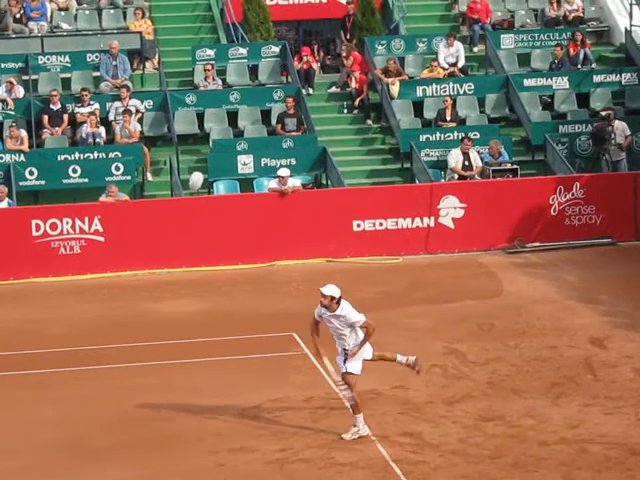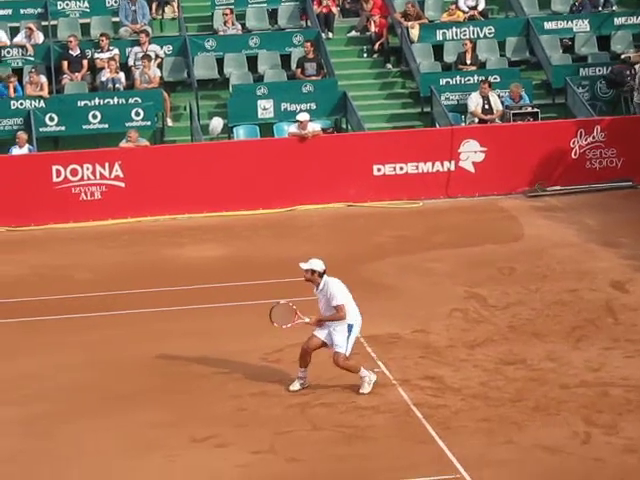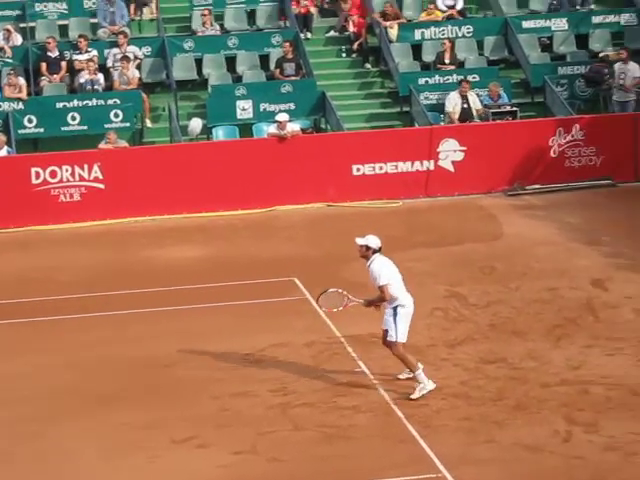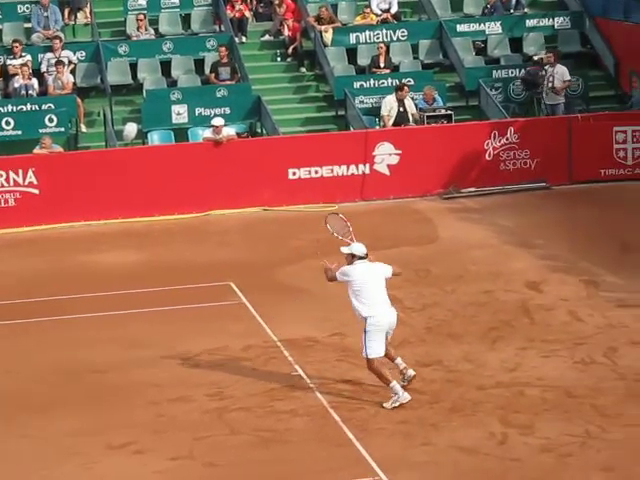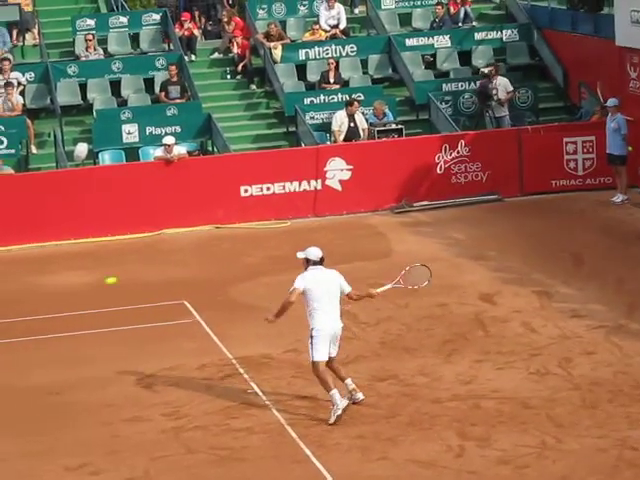
dt=0.5s
person 1, frame 1
left shoulder: (347, 313)
right shoulder: (321, 309)
left elbow: (371, 327)
right elbow: (314, 325)
left wrist: (358, 348)
right wrist: (317, 347)
left hip: (352, 348)
right hip: (344, 347)
left knee: (349, 385)
right knee: (376, 356)
left ankle: (360, 427)
right ankle: (408, 361)
person 1, frame 2
left shoulder: (333, 287)
right shoulder: (318, 287)
left elbow: (342, 315)
left wrist: (319, 319)
right wrist: (318, 320)
left hip: (347, 325)
right hip: (330, 324)
left knee: (339, 360)
right knee: (306, 347)
left ankle: (367, 376)
right ankle: (301, 379)
person 1, frame 3
left shoulder: (376, 266)
right shoulder: (379, 261)
left elbow: (385, 296)
left wrist: (370, 302)
right wrist: (376, 300)
left hip: (399, 307)
right hip: (395, 306)
left knee: (397, 349)
right knee: (387, 341)
left ankle: (424, 382)
right ankle: (413, 368)
person 1, frame 4
left shoulder: (349, 271)
right shoulder: (378, 266)
left elbow: (330, 278)
right elbow: (396, 271)
left wrist: (327, 269)
left hip: (375, 320)
right hip: (390, 316)
left knee: (373, 364)
right knee: (382, 345)
left ankle: (400, 394)
right ankle: (405, 371)
person 1, frame 5
left shoulder: (304, 278)
right shoulder: (335, 275)
left elbow: (290, 299)
right elbow: (353, 296)
left wrist: (276, 316)
right wrist: (369, 294)
left hip: (320, 329)
right hip: (335, 325)
left knee: (319, 368)
right knee: (331, 362)
left ankle: (338, 402)
right ankle: (355, 392)
